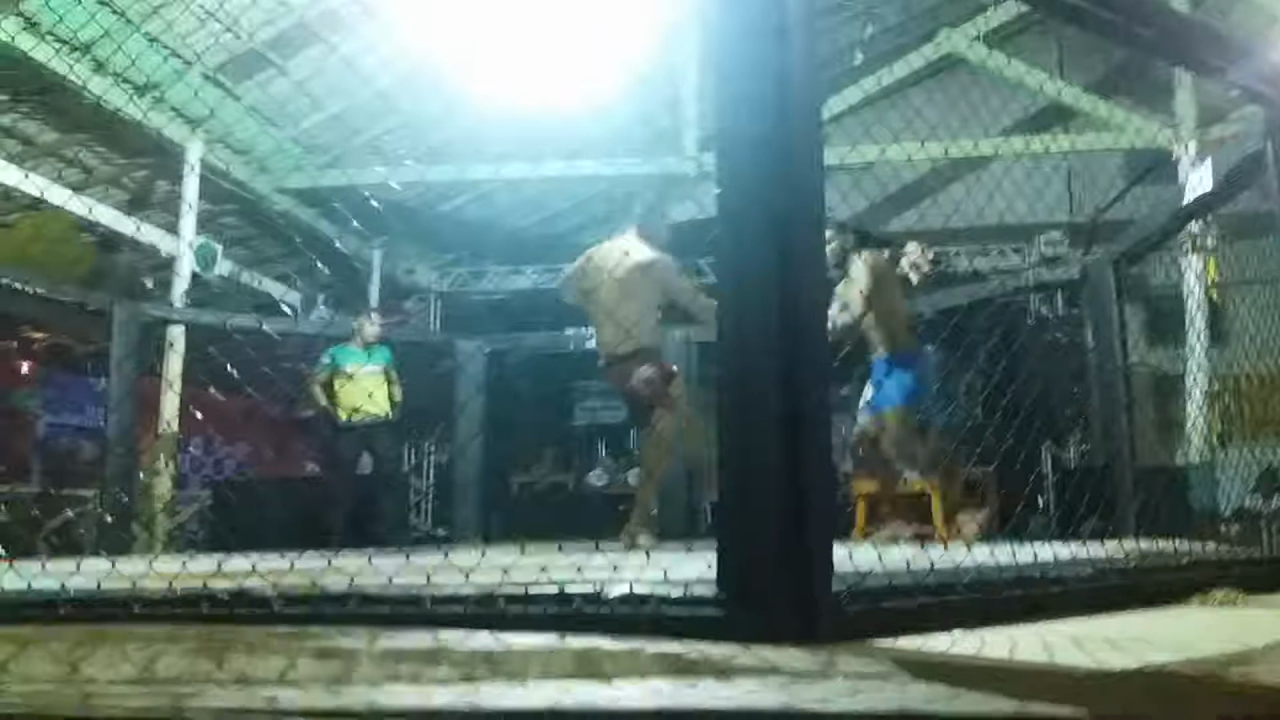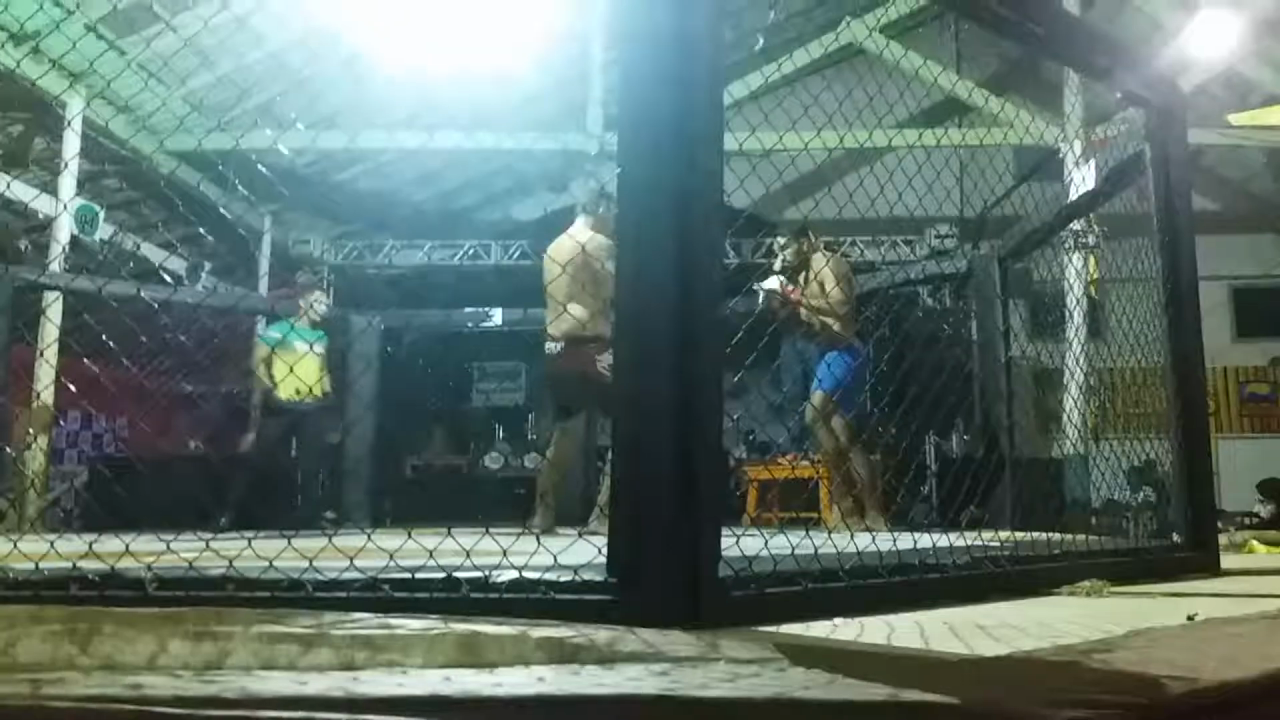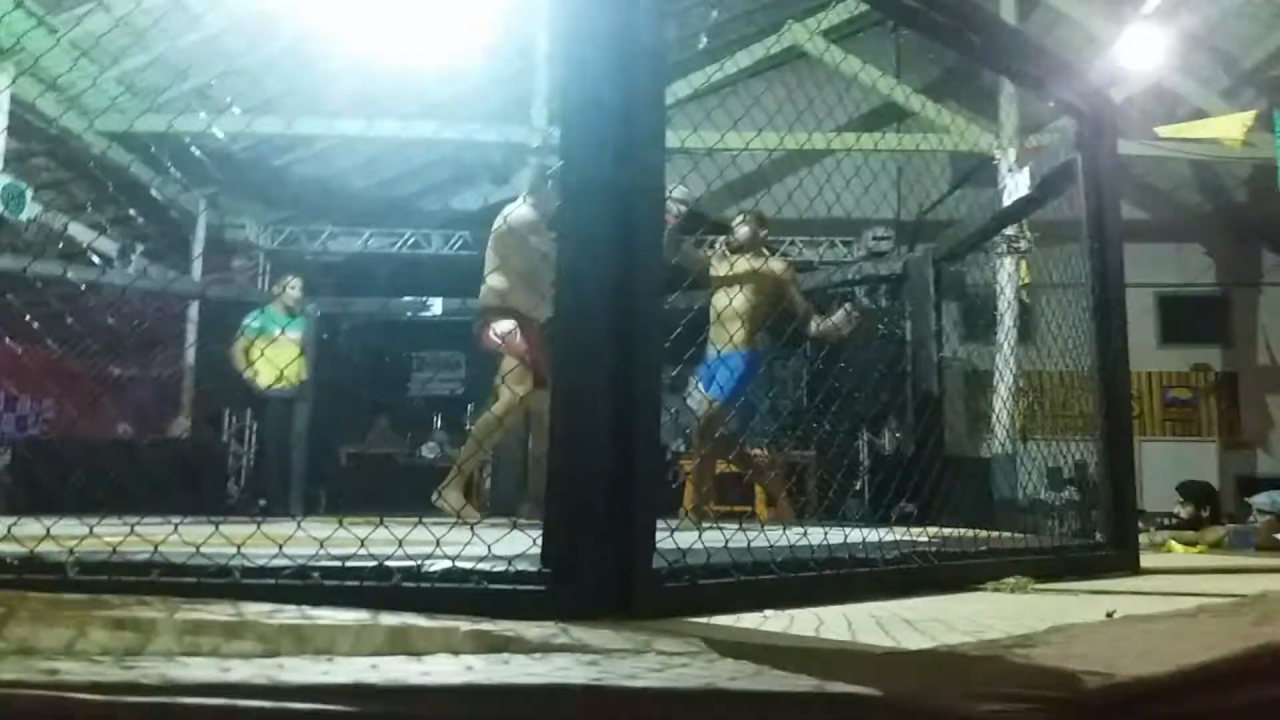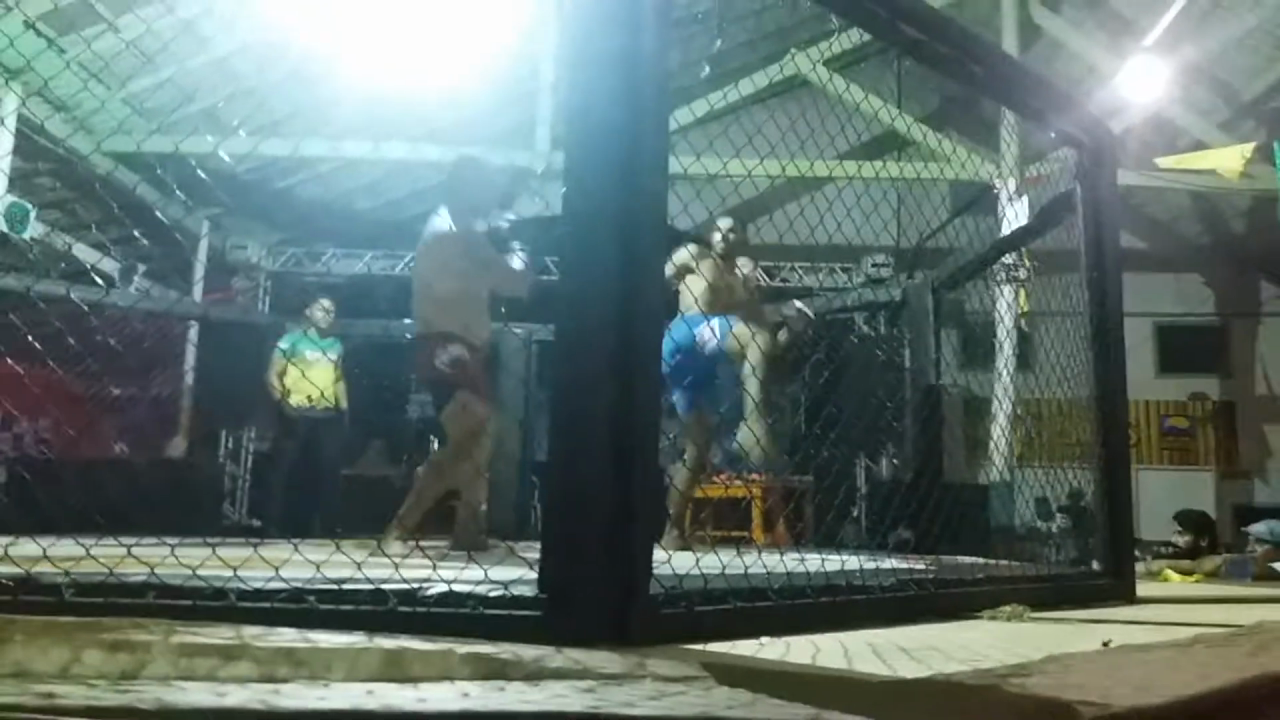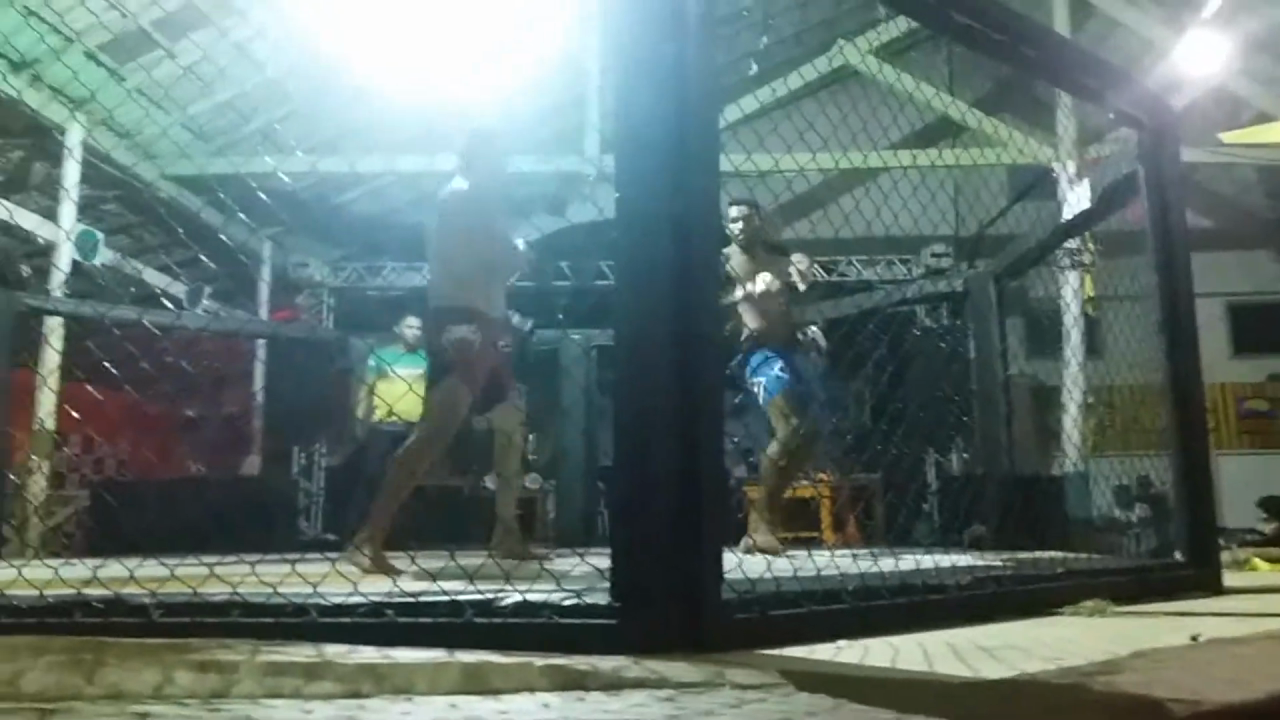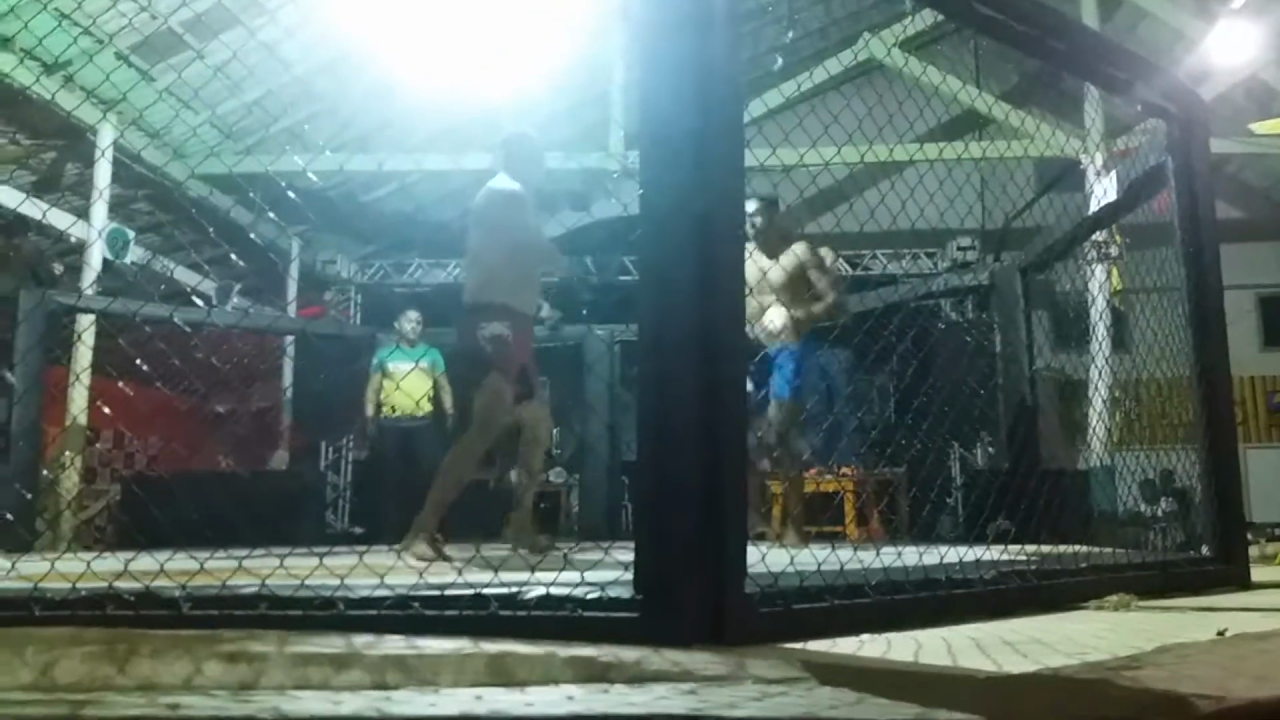
dt=0.5s
person 1, frame 1
left shoulder: (597, 254)
right shoulder: (654, 261)
left elbow: (568, 288)
right elbow: (695, 303)
left wrist: (597, 307)
right wrist: (718, 314)
left hip: (618, 358)
right hip: (637, 359)
left knee: (685, 413)
right knee: (666, 436)
right ankle: (639, 524)
person 1, frame 2
left shoulder: (557, 245)
right shoulder: (597, 244)
right elbow: (619, 292)
left hip: (558, 350)
right hip: (586, 348)
left knee: (564, 436)
left ankle: (543, 513)
right ankle: (602, 515)
person 1, frame 3
left shoulder: (528, 219)
right shoulder: (524, 217)
right elbow: (554, 265)
left hip: (528, 322)
right hip: (507, 319)
left knee: (545, 411)
right knee: (512, 399)
left ankle: (535, 501)
right ankle: (452, 487)
person 1, frame 4
left shoulder: (458, 231)
right shoulder: (454, 232)
right elbow: (517, 285)
left hip: (464, 349)
right hip: (448, 348)
left knee: (477, 438)
right knee: (469, 436)
left ankle: (467, 529)
right ankle: (399, 529)
person 1, frame 5
left shoulder: (472, 202)
right shoulder: (466, 198)
right elbow: (505, 263)
left wrist: (507, 319)
right wrist: (518, 248)
left hip: (481, 330)
right hip: (462, 327)
left knee: (512, 429)
right knee: (433, 434)
left ankle: (507, 534)
right ankle: (367, 542)
person 1, frame 6
left shoulder: (498, 198)
right shoulder: (510, 195)
right elbow: (542, 258)
left wrist: (536, 304)
right wrist: (563, 260)
left hip: (505, 326)
right hip: (497, 324)
left knee: (538, 426)
right knee: (486, 428)
left ankle: (522, 526)
right ankle: (423, 533)
person 2, frame 1
left shoulder: (866, 262)
right shoulder: (847, 283)
left elbow: (857, 313)
right elbow: (840, 321)
left hip: (902, 362)
right hip: (884, 364)
left knee: (897, 433)
right knee: (864, 434)
person 2, frame 2
left shoulder: (828, 263)
right shoulder: (803, 277)
left elbow: (839, 308)
right elbow: (806, 329)
left wrist: (793, 293)
right wrist: (782, 306)
left hip: (844, 353)
right hip: (834, 355)
left knee: (815, 414)
right knee: (844, 437)
left ankle: (842, 497)
right ankle: (873, 512)
person 2, frame 3
left shoulder: (775, 270)
right shoulder: (720, 258)
left elbow: (808, 319)
right elbow: (677, 252)
left wrist: (834, 325)
left hip: (738, 358)
right hip: (713, 355)
left knee: (705, 423)
right knee: (709, 427)
left ankle: (698, 507)
right ankle: (777, 497)
person 2, frame 4
left shoulder: (744, 282)
right shoulder: (692, 254)
left elbow: (764, 331)
right elbow: (661, 282)
left wrist: (788, 327)
left hip: (699, 357)
right hip: (688, 330)
left knee: (698, 447)
right knee: (757, 342)
left ankle: (672, 530)
right ankle: (751, 426)
person 2, frame 5
left shoulder: (776, 261)
right shoulder: (724, 261)
left wrist: (804, 331)
right wrist: (746, 292)
left hip: (788, 351)
right hip: (761, 353)
left knee: (801, 436)
right knee: (789, 431)
left ankle: (761, 522)
right ankle: (760, 519)
person 2, frame 6
left shoulder: (802, 253)
right shoulder: (741, 257)
left elbow: (833, 299)
left wrist: (799, 317)
left hip: (788, 352)
left knee: (777, 436)
right knee: (758, 437)
left ankle: (794, 525)
right ankle: (754, 513)
person 3, frame 1
left shoulder: (384, 353)
right shoulder: (335, 354)
left elbow: (394, 381)
right elbow: (316, 384)
left wrist: (396, 406)
right wrist: (329, 409)
left hip: (381, 424)
right hip: (349, 427)
left knee: (391, 476)
right knee: (344, 481)
left ankle: (393, 533)
right ankle: (341, 535)
person 3, frame 2
left shoulder: (321, 337)
right shoulder: (280, 330)
right elbow: (258, 362)
left wrist: (328, 394)
right wrist: (269, 392)
left hip: (312, 409)
right hip: (282, 407)
left knee: (311, 463)
right knee: (265, 459)
left ankle: (310, 514)
right ankle: (233, 510)
person 3, frame 3
left shoulder: (299, 321)
right shoulder: (259, 318)
right elbow: (237, 350)
left wrist: (303, 380)
right wrist: (249, 379)
left hip: (290, 393)
right hip: (268, 393)
left knee: (281, 447)
right knee: (273, 447)
left ankle: (262, 499)
right ankle: (271, 502)
person 3, frame 4
left shoulder: (335, 344)
right shoulder: (291, 340)
right elbow: (273, 375)
left wrist: (344, 408)
right wrist: (282, 401)
left hip: (328, 417)
right hip: (297, 415)
left knee: (329, 471)
right knee: (287, 469)
left ankle: (325, 524)
right ankle: (277, 523)
person 3, frame 5
left shoulder: (425, 359)
right shoulder: (380, 356)
right elbow: (365, 390)
right wrist: (360, 420)
left hip: (412, 430)
right hip: (382, 428)
right knee: (370, 478)
right ankle: (355, 529)
person 3, frame 6
left shoulder: (431, 354)
right shoulder: (383, 354)
left elbow: (443, 386)
right elbow: (372, 389)
left wrist: (450, 415)
right wrist: (369, 418)
left hip: (423, 422)
right hip: (391, 424)
left knee: (426, 473)
right knee: (391, 477)
right ankle: (391, 530)
